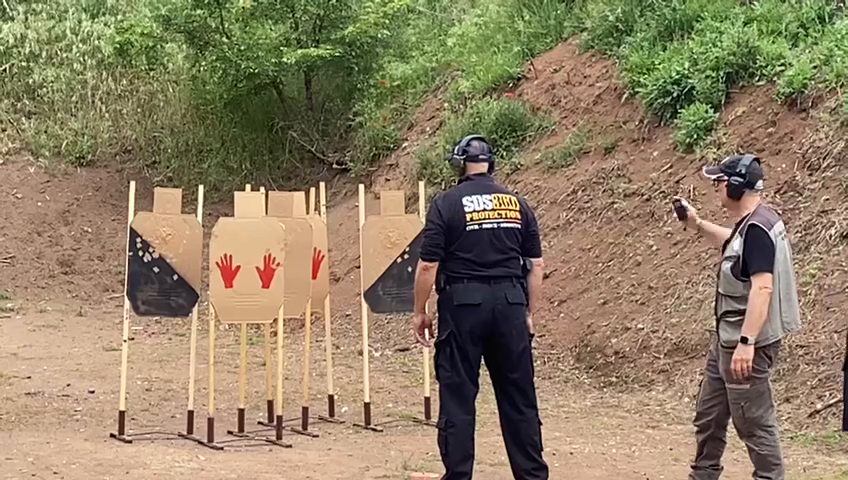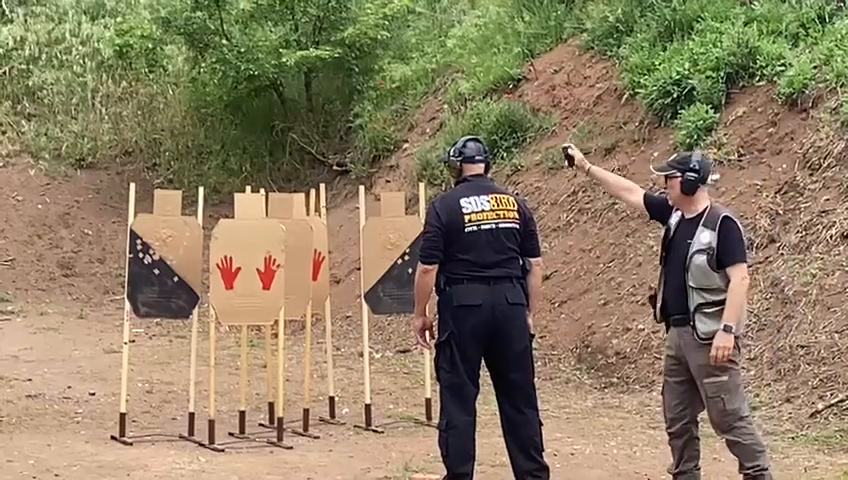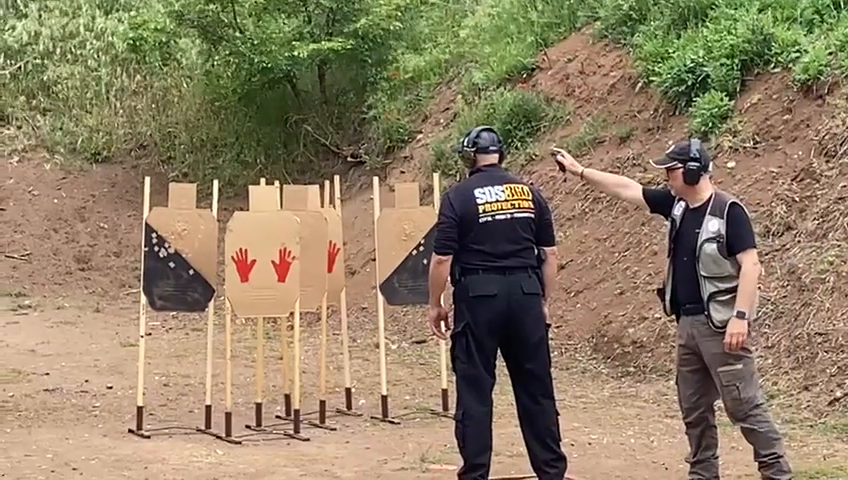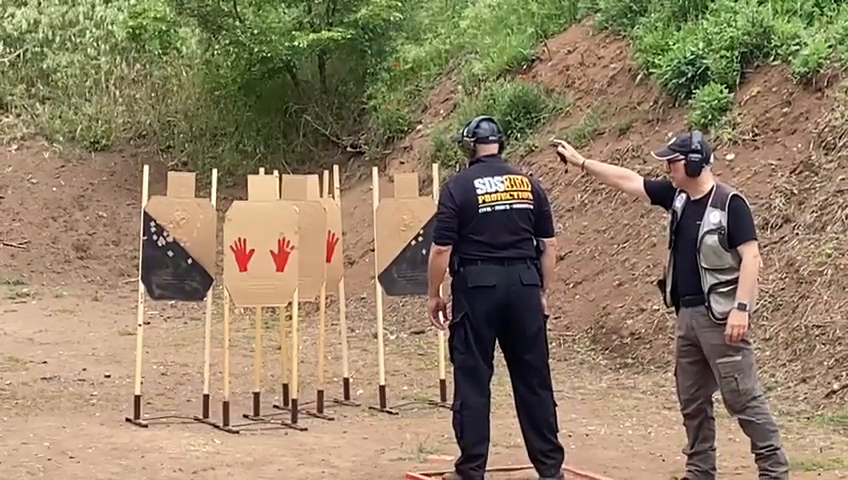
dt=1s
person 1, frame 1
left shoulder: (447, 202)
right shoulder: (517, 203)
left elbow: (428, 265)
right elbow: (535, 265)
left wrist: (420, 311)
right wrist: (529, 312)
left hip: (463, 304)
right hip: (509, 303)
left knee: (457, 396)
right knee: (519, 396)
person 1, frame 2
left shoulder: (444, 205)
right shoulder: (515, 203)
left elbow: (427, 268)
right elbow: (534, 265)
left wrist: (420, 314)
right wrist: (530, 312)
left hip: (463, 305)
right hip: (509, 303)
left knee: (458, 397)
right knee: (519, 396)
person 1, frame 3
left shoulder: (458, 196)
right shoulder: (530, 193)
left elbow: (442, 259)
right elbow: (549, 253)
left wrist: (435, 304)
right wrist: (544, 300)
left hip: (478, 295)
right hip: (525, 293)
left knee: (474, 388)
right knee: (536, 386)
person 1, frame 4
left shoulder: (458, 186)
right shoulder: (529, 184)
left elbow: (441, 249)
right elbow: (549, 244)
left wrist: (434, 294)
right wrist: (542, 290)
left hip: (477, 286)
right hip: (523, 284)
left knee: (472, 379)
right knee: (534, 378)
person 2, frame 1
left shoulder: (758, 228)
right shoulder: (749, 222)
left elbow: (763, 288)
left wrist: (747, 342)
right wrist: (699, 225)
left hip: (747, 342)
right hip: (728, 337)
left knee: (753, 421)
right knee: (708, 413)
person 2, frame 2
left shoulder: (722, 223)
right shoulder: (674, 213)
left elbow: (740, 278)
right elbow: (630, 192)
left wrist: (727, 330)
right wrist: (586, 167)
left hip: (708, 337)
right hip: (677, 334)
left knee: (729, 417)
right knee: (678, 419)
person 2, frame 3
left shoulder: (728, 210)
right shoulder: (676, 204)
left elbow: (750, 264)
right elbow: (626, 188)
left wrist: (740, 316)
right wrist: (579, 170)
left hip: (719, 324)
right hip: (687, 323)
left knee: (744, 405)
right knee: (693, 407)
person 2, frame 4
left shoulder: (730, 203)
right shoulder: (677, 196)
left elbow: (751, 257)
right elbow: (628, 180)
left wrist: (742, 308)
right wrist: (581, 161)
left hip: (720, 316)
right hip: (687, 315)
left knee: (743, 397)
right knee: (692, 400)
